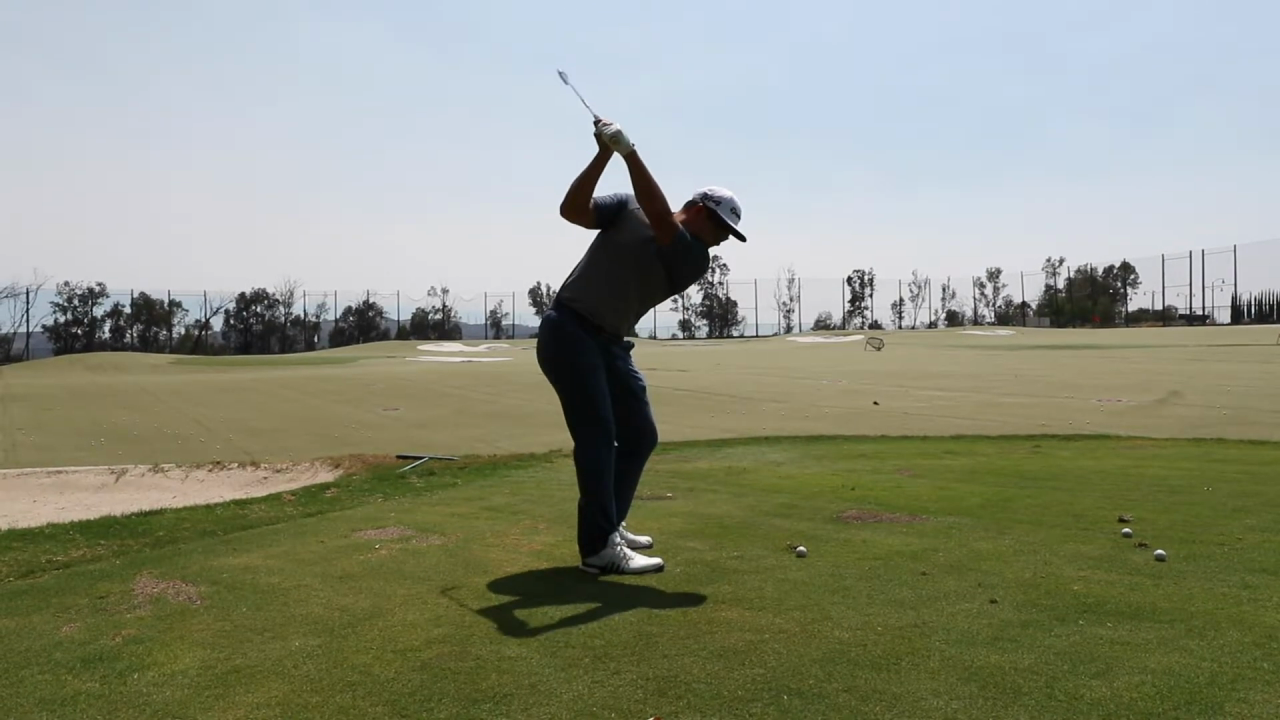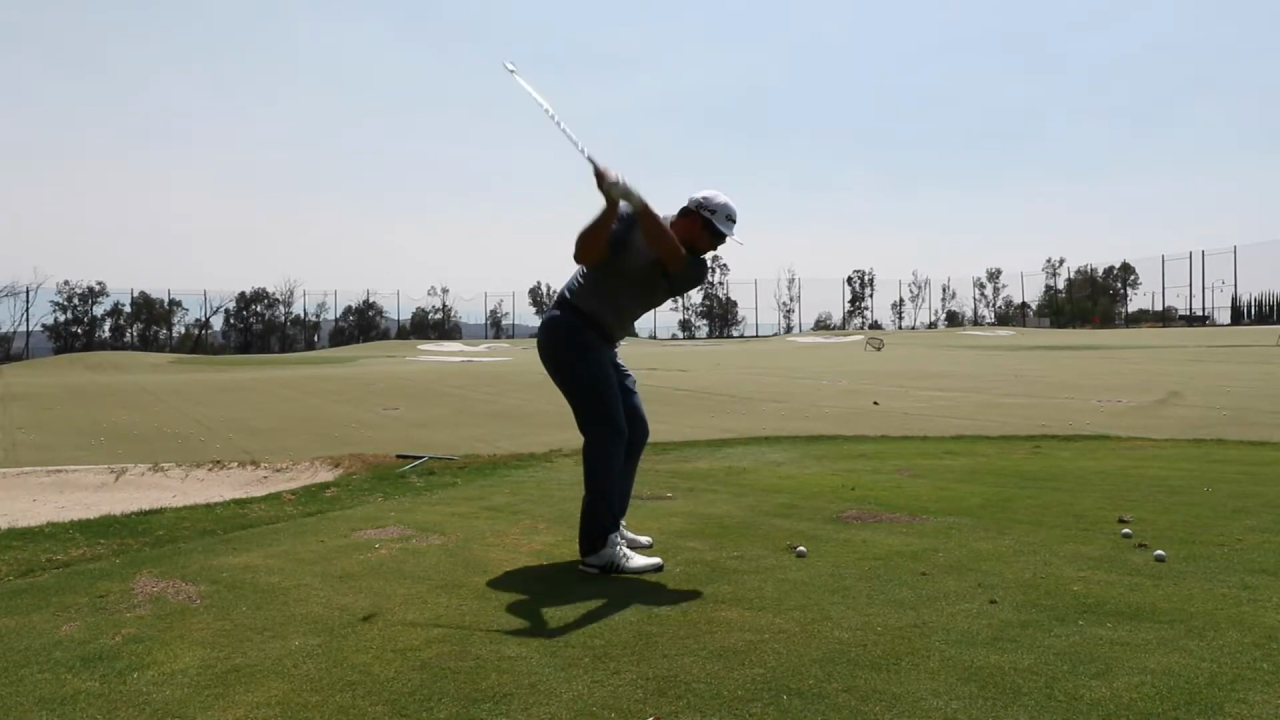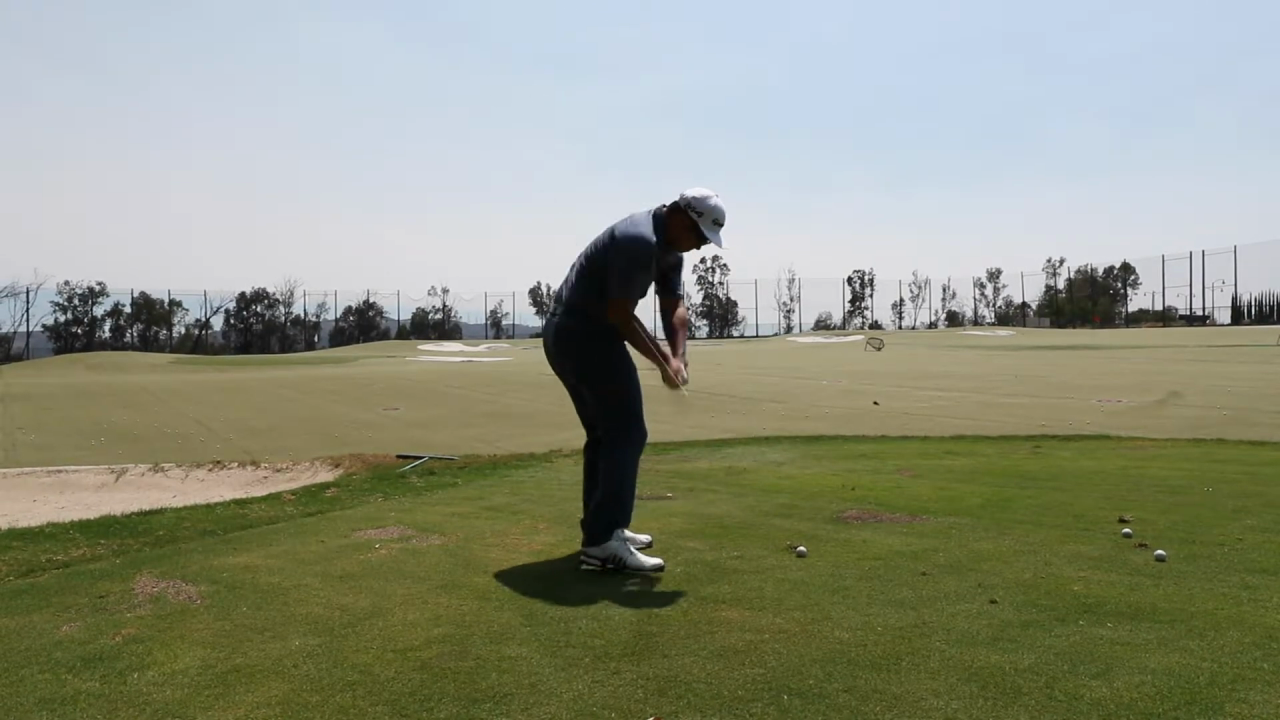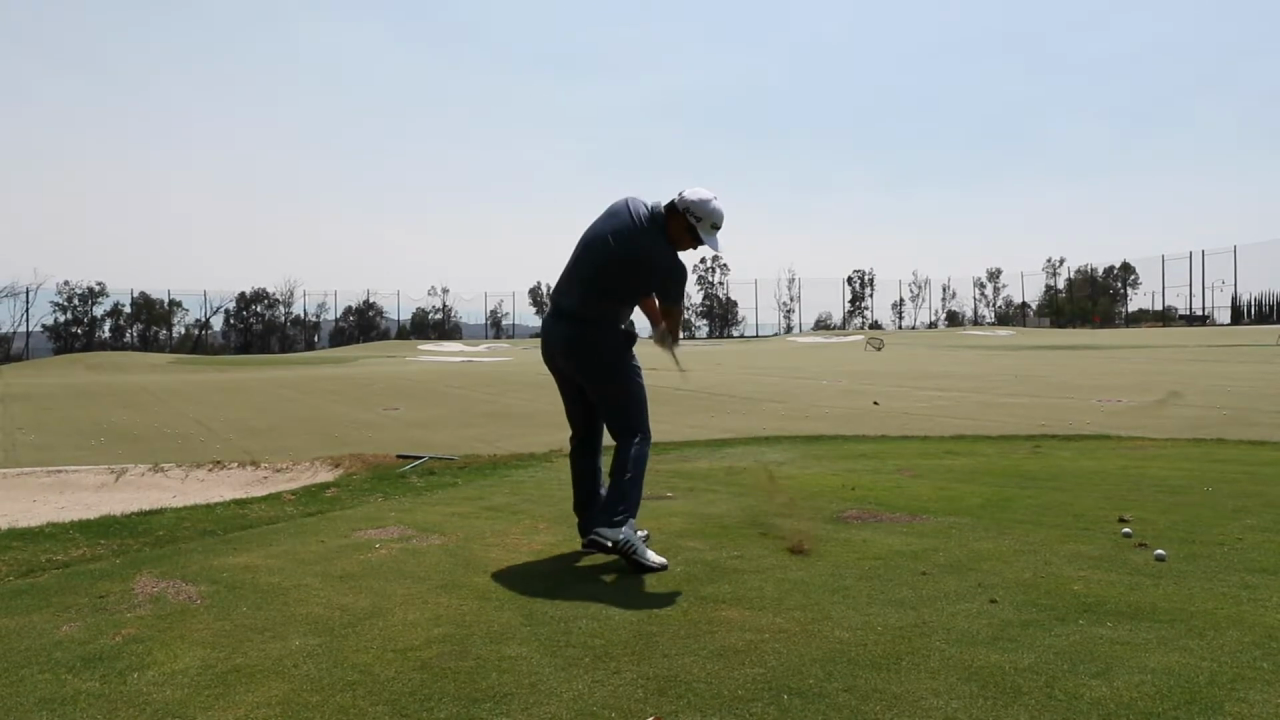
dt=0.4s
person 1, frame 1
left shoulder: (694, 260)
right shoulder: (628, 207)
left elbow: (661, 219)
right elbow: (571, 209)
right wrist: (604, 154)
left hip: (609, 343)
right hip: (567, 330)
left knee: (640, 437)
right knee: (597, 434)
left ankle: (609, 526)
right ankle: (600, 548)
person 1, frame 2
left shoulder: (694, 269)
right shoulder: (628, 217)
left elbow: (670, 256)
right elbow: (584, 254)
left wrist: (638, 205)
right wrist: (611, 207)
left hip: (598, 340)
right hip: (569, 330)
left knee: (633, 431)
right knee: (608, 432)
left ankle: (606, 526)
right ankle: (598, 547)
person 1, frame 3
left shoulder: (668, 248)
right shoulder: (639, 240)
left elbow: (675, 308)
right elbow: (621, 313)
left wrist: (677, 358)
right wrist: (662, 360)
left hip: (563, 332)
right hip: (589, 336)
left knee: (603, 432)
right knee: (627, 434)
left ankle: (599, 526)
right ankle: (603, 541)
person 1, frame 4
left shoulder: (628, 207)
right shoulder: (667, 263)
right elbow: (673, 316)
left wrist: (654, 318)
right wrist: (668, 337)
left hip: (556, 331)
right hip: (598, 341)
left knee: (586, 432)
right knee: (633, 433)
left ankle: (593, 525)
right ankle: (616, 526)
